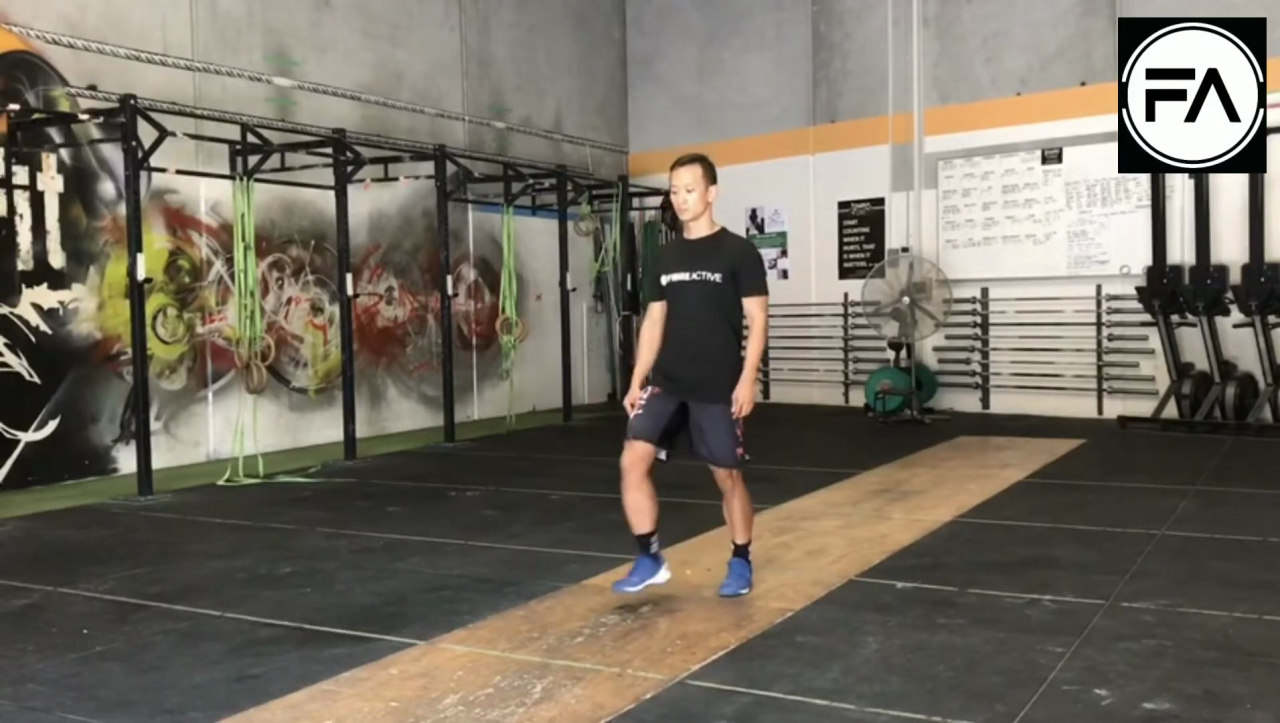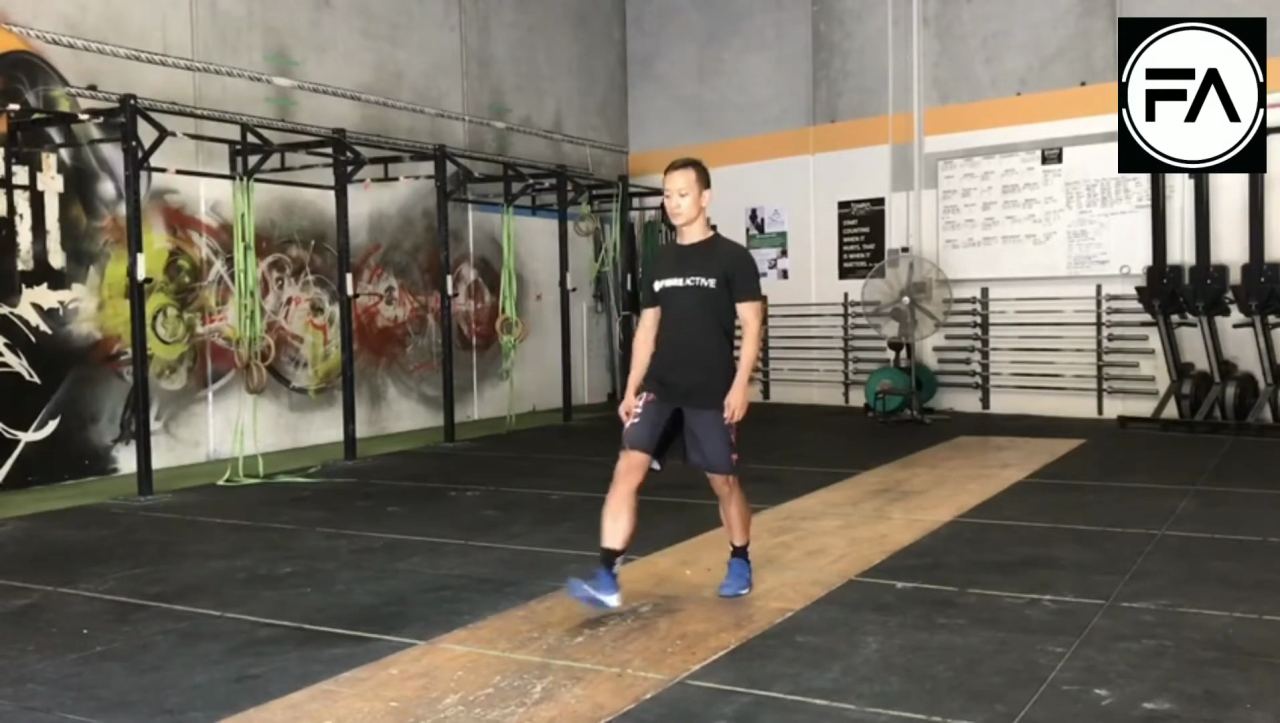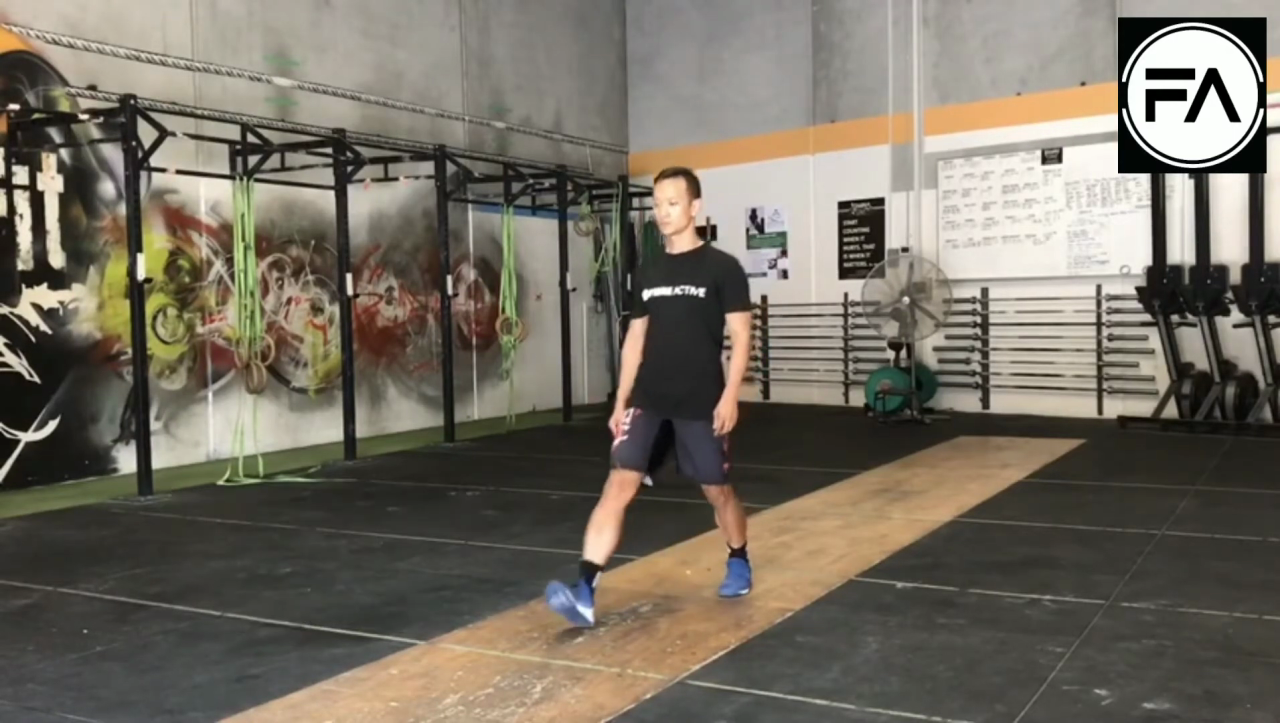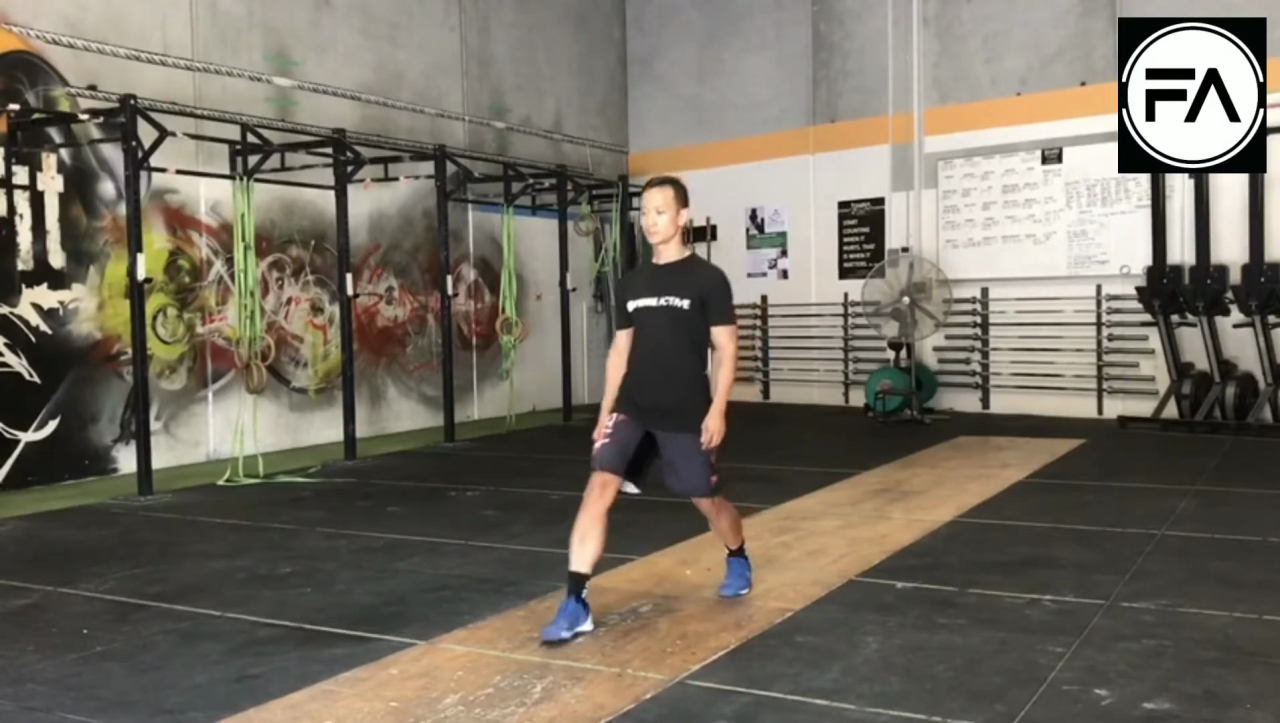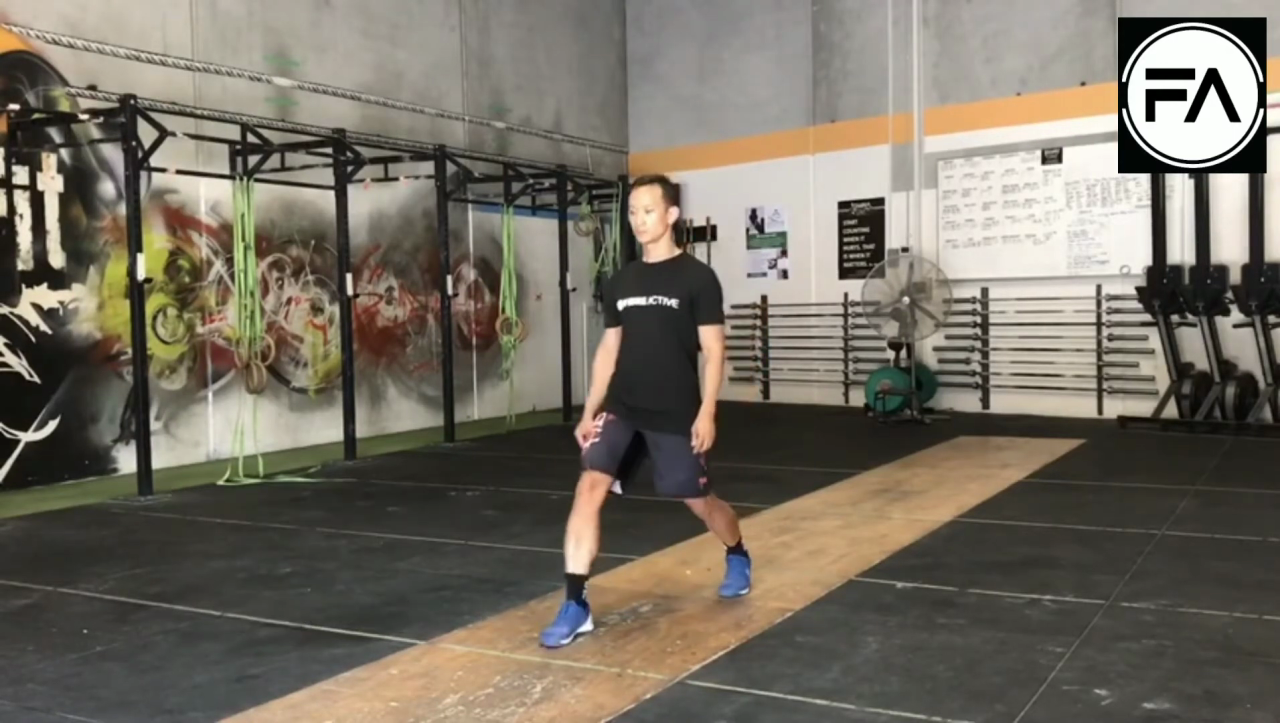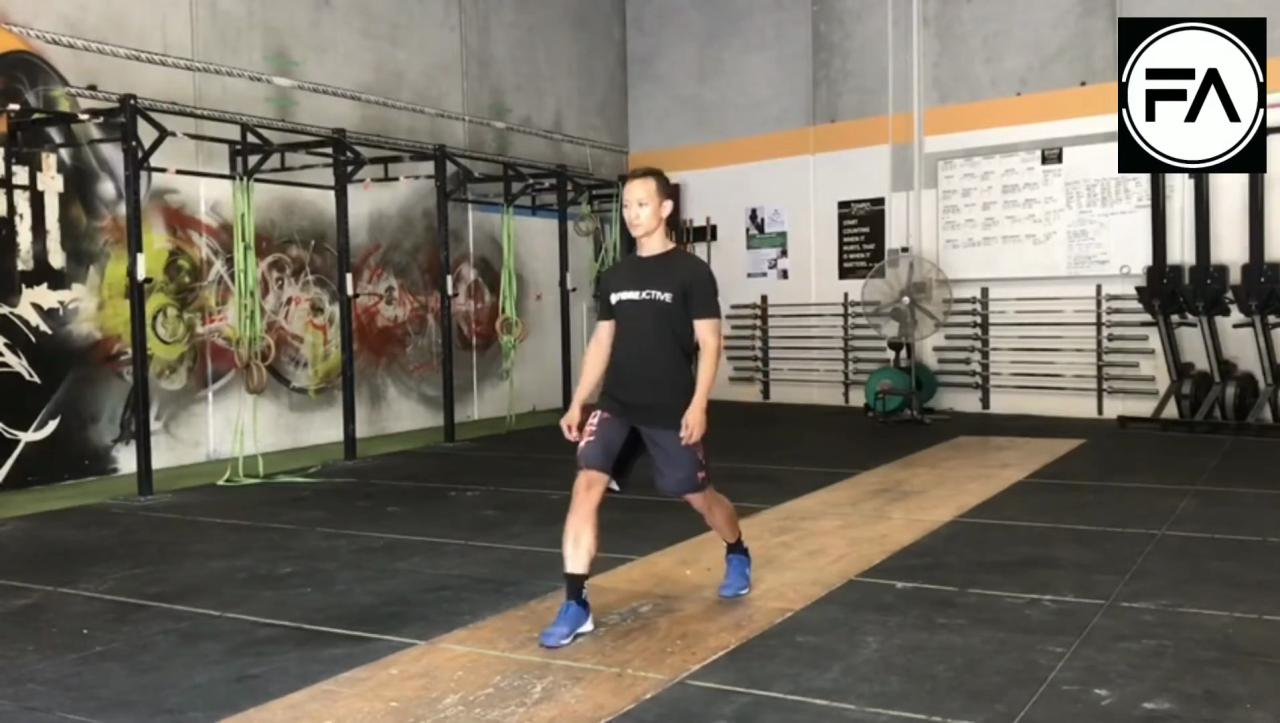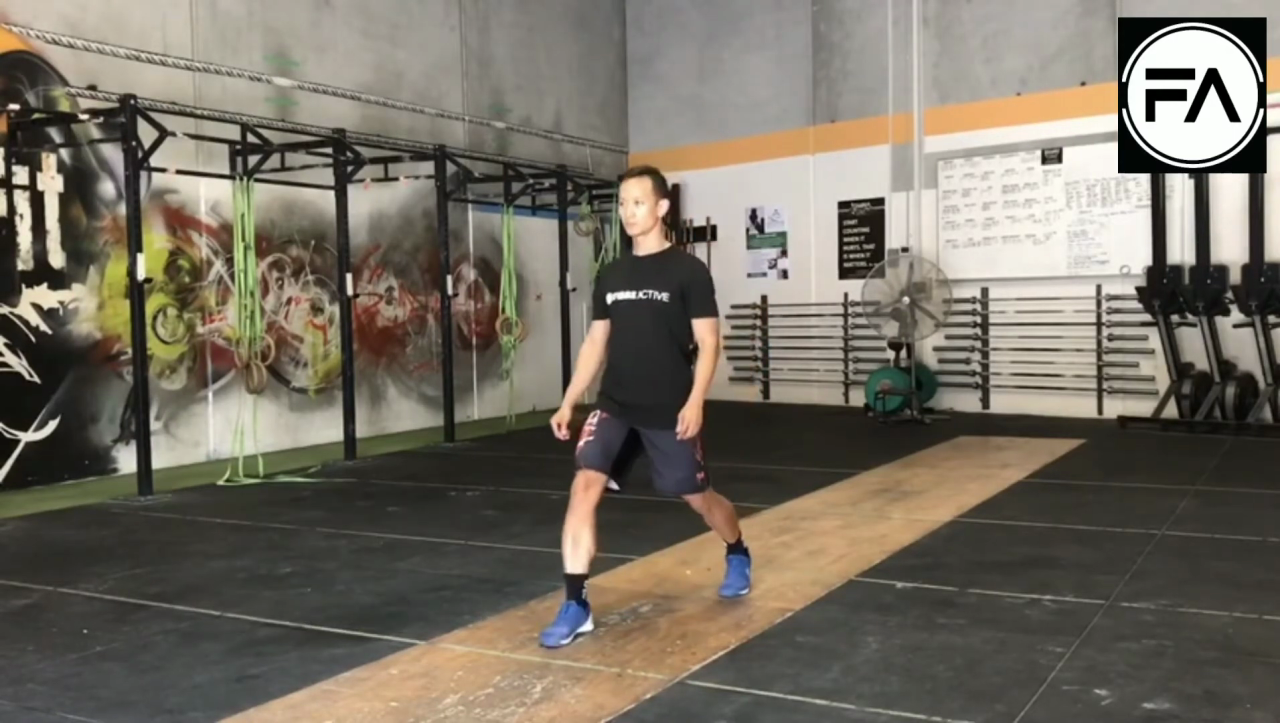
dt=0.1s
person 1, frame 1
left shoulder: (738, 252)
right shoulder: (666, 256)
left elbow: (757, 321)
right elbow: (654, 321)
left wrist: (747, 380)
right wrist: (637, 381)
left hip: (718, 387)
right hip: (667, 379)
left knee: (728, 477)
right knee: (633, 460)
left ankle: (740, 561)
right ankle: (649, 557)
person 1, frame 2
left shoulder: (732, 257)
right shoulder: (660, 262)
left elbow: (751, 325)
left wrist: (740, 384)
right wrist: (631, 389)
left hip: (711, 392)
right hip: (661, 386)
left knee: (724, 482)
right knee: (627, 471)
left ankle: (740, 562)
right ankle: (606, 577)
person 1, frame 3
left shoulder: (721, 267)
right shoulder: (648, 271)
left elbow: (741, 335)
left wrist: (730, 394)
right wrist: (622, 399)
left hip: (702, 401)
right hip: (648, 399)
left knee: (717, 489)
right knee: (619, 486)
left ankle: (738, 562)
right ankle: (583, 590)
person 1, frame 4
left shoulder: (707, 278)
right shoulder: (633, 282)
left elbow: (726, 349)
right elbow: (620, 349)
left wrist: (717, 409)
right wrist: (605, 411)
left hip: (686, 413)
right hip: (632, 408)
left knee: (709, 501)
right knee: (598, 489)
left ankle: (738, 561)
right ankle: (575, 604)
person 1, frame 5
left shoulder: (696, 277)
right shoulder: (621, 281)
left elbow: (714, 349)
right elbow: (609, 348)
left wrist: (707, 411)
right wrist: (590, 409)
left hip: (675, 414)
right hip: (621, 409)
left knee: (701, 501)
right knee: (588, 490)
left ankle: (737, 556)
right ankle: (575, 605)
person 1, frame 6
left shoulder: (691, 271)
right shoulder: (615, 275)
left elbow: (709, 343)
right elbow: (601, 342)
left wrist: (698, 404)
right wrist: (576, 403)
left hip: (670, 410)
right hip: (616, 404)
left knee: (700, 496)
right knee: (585, 489)
left ankle: (737, 555)
right ankle: (575, 606)
person 1, frame 7
left shoulder: (687, 270)
right shoulder: (611, 274)
left elbow: (708, 342)
right elbow: (596, 341)
left wrist: (695, 401)
right wrist: (568, 402)
left hip: (668, 410)
right hip: (614, 406)
left knee: (699, 497)
right knee: (583, 488)
left ankle: (738, 553)
right ankle: (575, 605)
